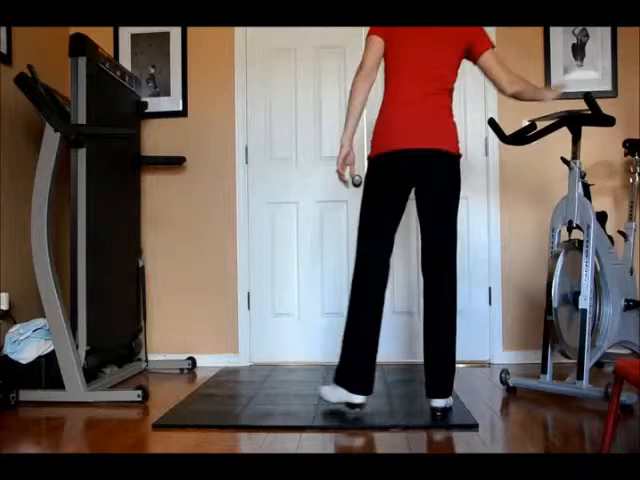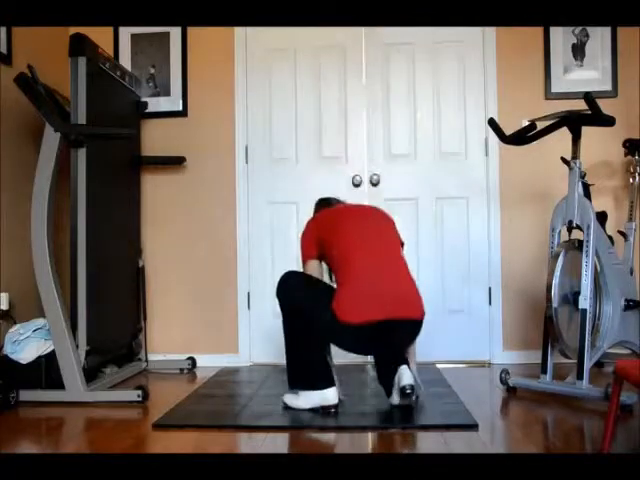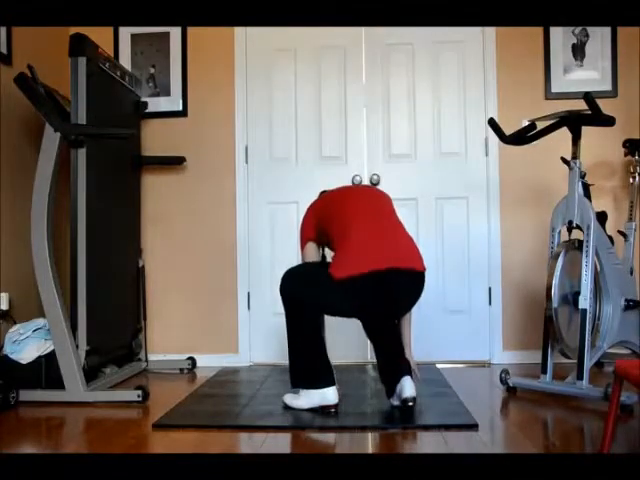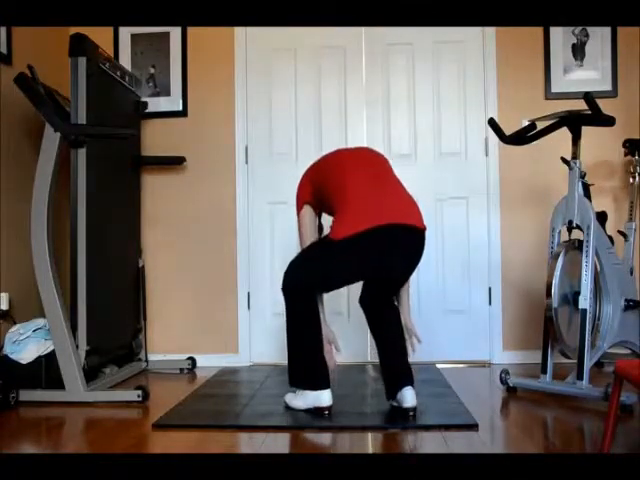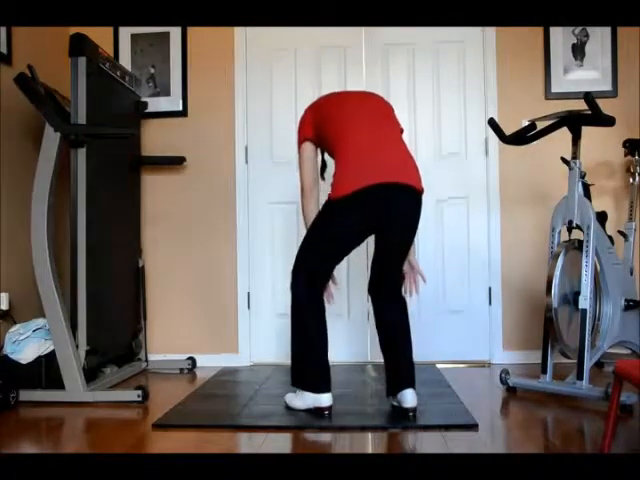
dt=1s
person 1, frame 1
left shoulder: (388, 27)
right shoulder: (467, 30)
left elbow: (365, 74)
right elbow: (510, 85)
left wrist: (347, 139)
right wrist: (546, 93)
left hip: (392, 148)
right hip: (441, 150)
left knee: (371, 263)
right knee: (440, 269)
left ankle: (353, 383)
right ankle: (440, 390)
person 1, frame 2
left shoulder: (316, 225)
right shoulder: (381, 215)
left elbow: (316, 294)
right wrist: (407, 358)
left hip: (357, 325)
right hip: (409, 324)
left knee: (290, 288)
left ankle: (319, 389)
right ankle: (399, 372)
person 1, frame 3
left shoulder: (316, 210)
right shoulder: (378, 196)
left elbow: (313, 283)
left wrist: (318, 356)
right wrist: (406, 346)
left hip: (359, 277)
right hip: (413, 277)
left knee: (293, 285)
right knee: (377, 308)
left ankle: (319, 388)
right ankle: (400, 381)
person 1, frame 4
left shoulder: (312, 178)
right shoulder: (375, 159)
left elbow: (312, 255)
left wrist: (322, 325)
right wrist: (404, 313)
left hip: (360, 234)
right hip: (413, 233)
left knee: (296, 284)
right knee: (379, 300)
left ankle: (315, 390)
right ankle: (403, 389)
person 1, frame 5
left shoulder: (314, 114)
right shoulder: (380, 104)
left elbow: (309, 190)
left wrist: (322, 259)
right wrist: (408, 253)
left hip: (357, 192)
right hip: (409, 190)
left knee: (306, 280)
right knee: (387, 287)
left ankle: (315, 391)
right ankle: (404, 389)
